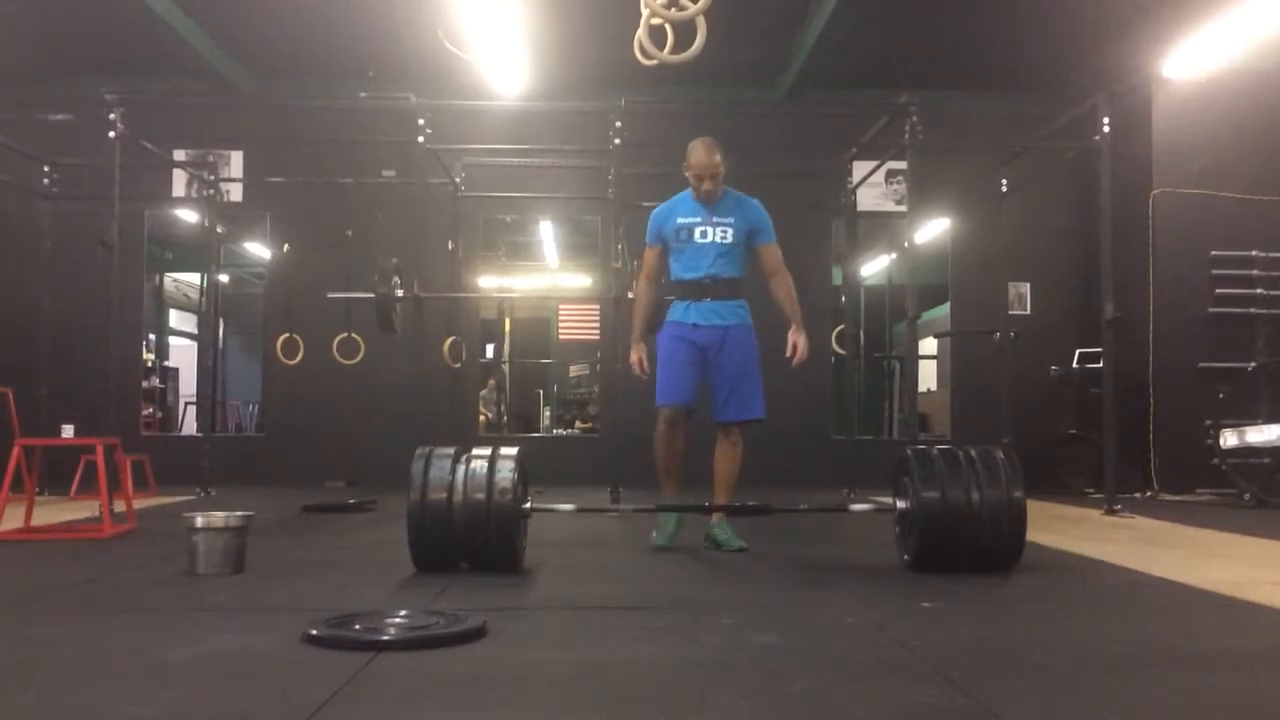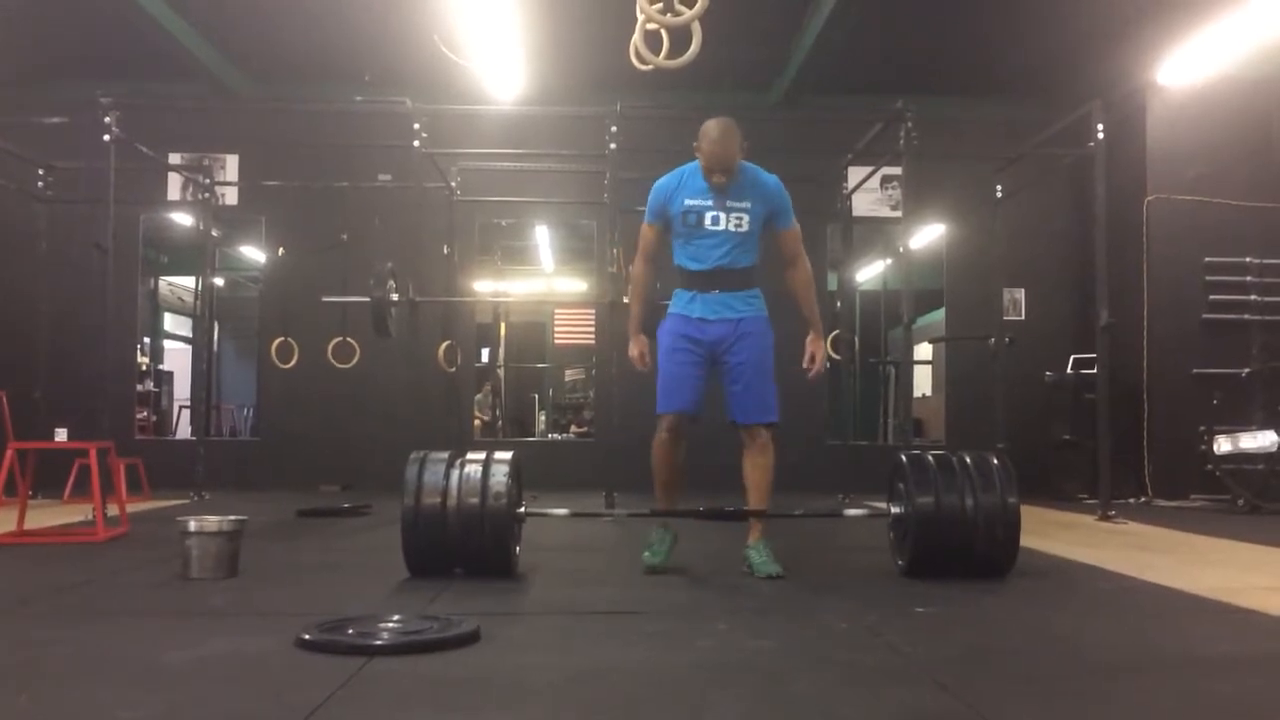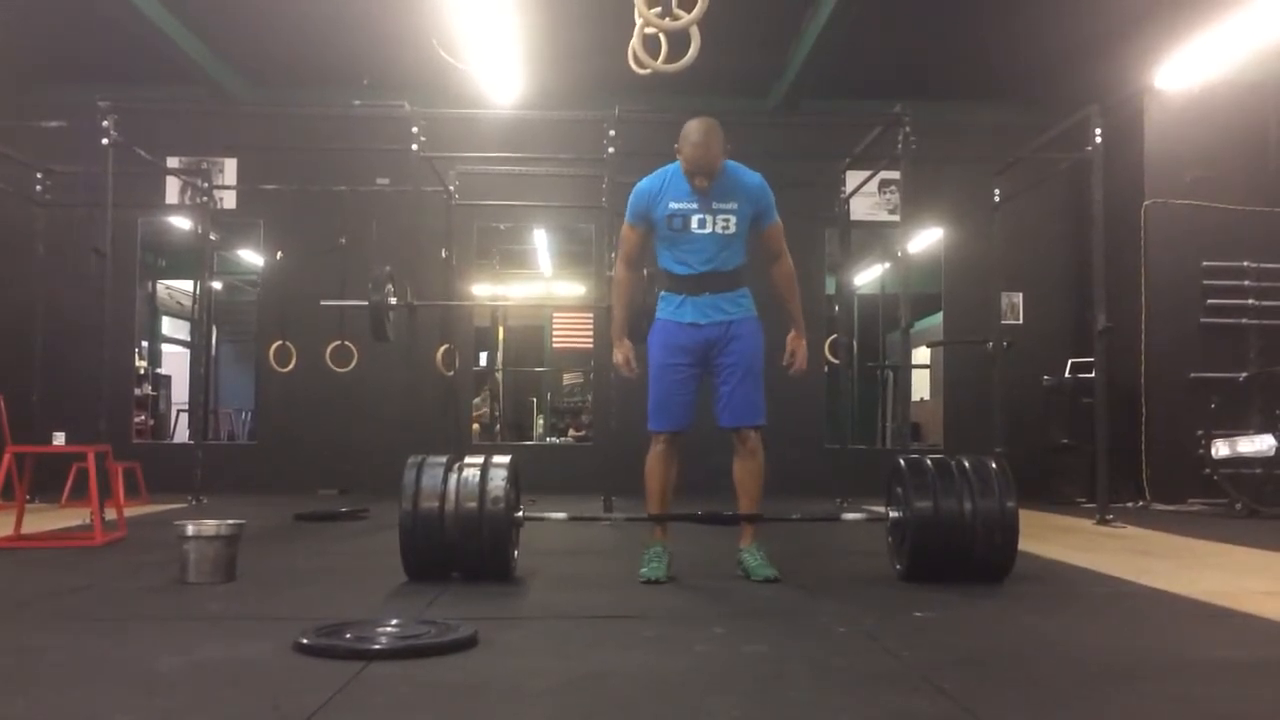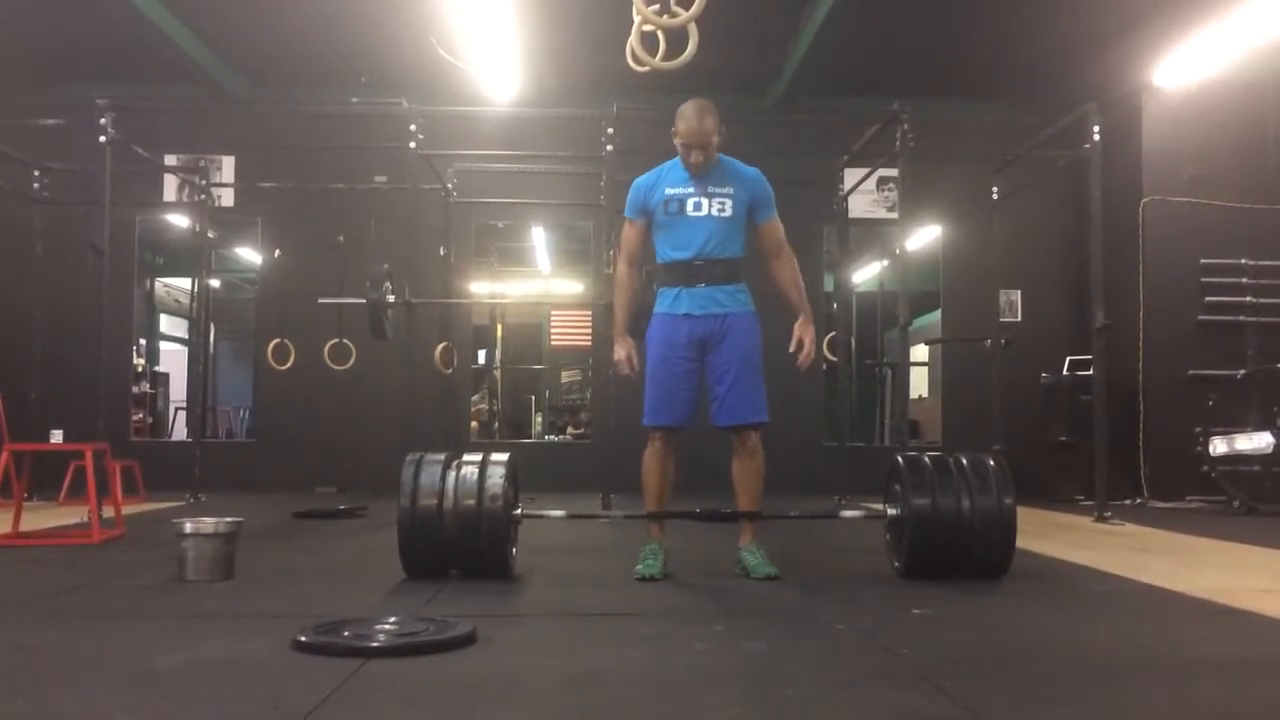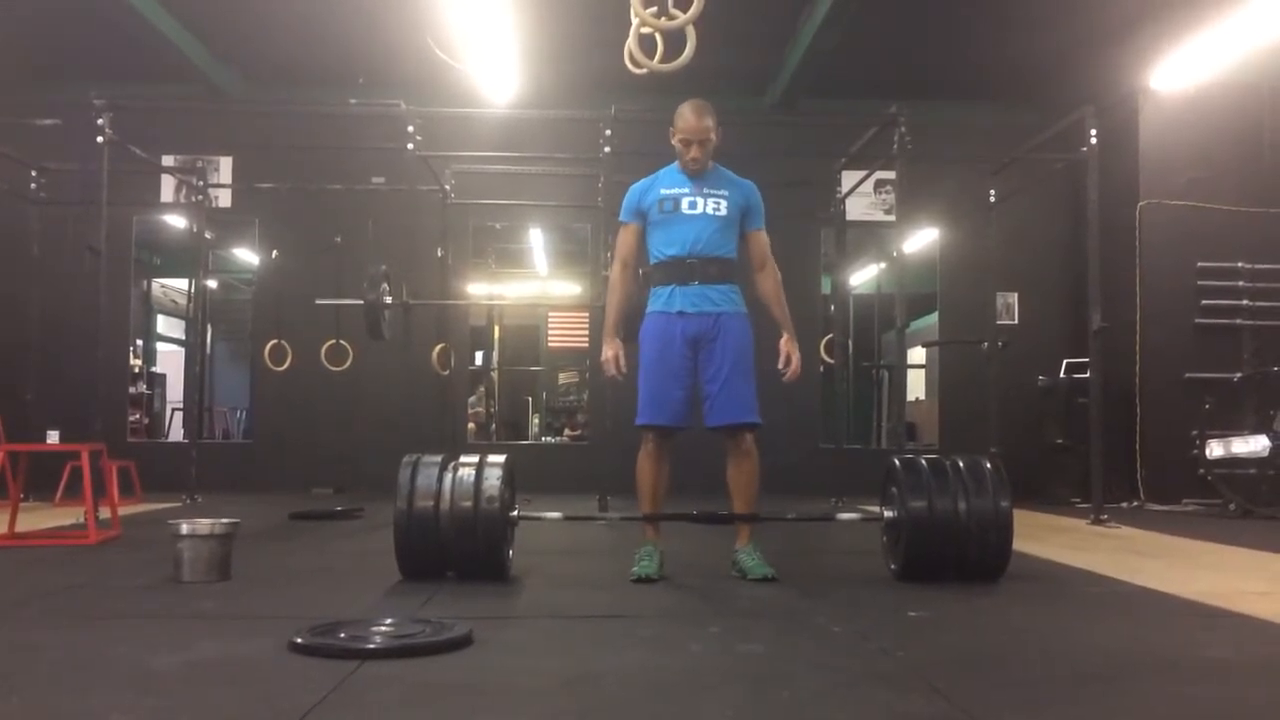
dt=1s
person 1, frame 1
left shoulder: (751, 211)
right shoulder: (664, 215)
left elbow: (776, 273)
right elbow: (648, 280)
left wrist: (797, 325)
right wrist: (636, 339)
left hip: (734, 325)
right hip: (682, 323)
left knee: (732, 425)
right knee: (670, 413)
left ankle: (718, 520)
right ankle: (669, 505)
person 1, frame 2
left shoulder: (769, 190)
right shoulder: (667, 189)
left elbow: (795, 262)
right elbow: (645, 261)
left wrist: (815, 331)
right wrist: (634, 331)
left hip: (746, 318)
right hip: (686, 316)
left knee: (756, 429)
right knee: (670, 421)
left ankle: (755, 541)
right ankle: (663, 525)
person 1, frame 3
left shoulder: (753, 188)
right shoulder: (649, 191)
left elbow: (778, 258)
right elbow: (626, 264)
left wrist: (798, 329)
right wrist: (619, 336)
left hip: (736, 320)
right hip: (674, 321)
left knee: (747, 433)
right knee: (663, 435)
left ankle: (748, 544)
right ankle: (657, 545)
person 1, frame 4
left shoulder: (750, 182)
right shoulder: (647, 187)
left elbow: (778, 254)
right elbow: (628, 263)
left wrist: (804, 315)
right wrist: (620, 333)
left hip: (733, 316)
right hip: (672, 315)
left knee: (746, 432)
right knee: (661, 431)
left ankle: (748, 542)
right ankle: (654, 543)
person 1, frame 5
left shoulder: (743, 191)
right shoulder: (643, 192)
left elbow: (763, 267)
right elbow: (623, 267)
left wrist: (788, 332)
right wrist: (610, 335)
left hip: (726, 317)
right hip: (665, 317)
left knee: (740, 433)
right knee: (655, 433)
left ankle: (744, 544)
right ankle: (650, 544)
